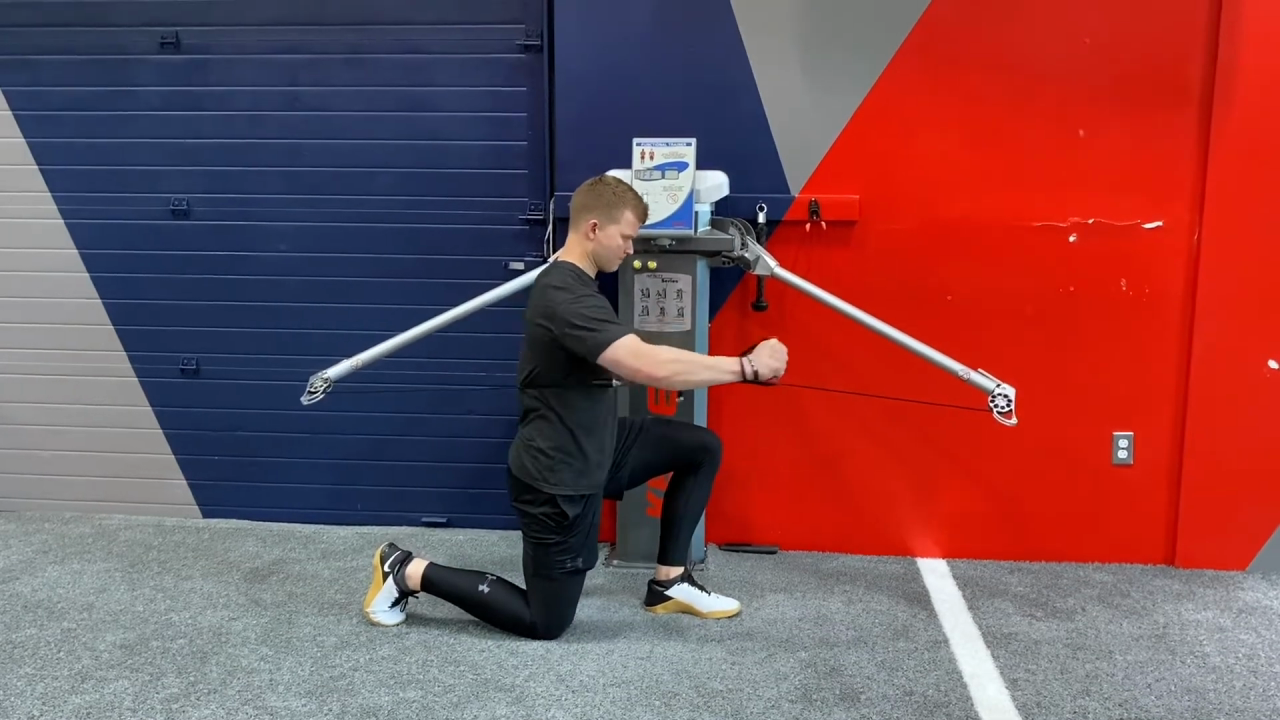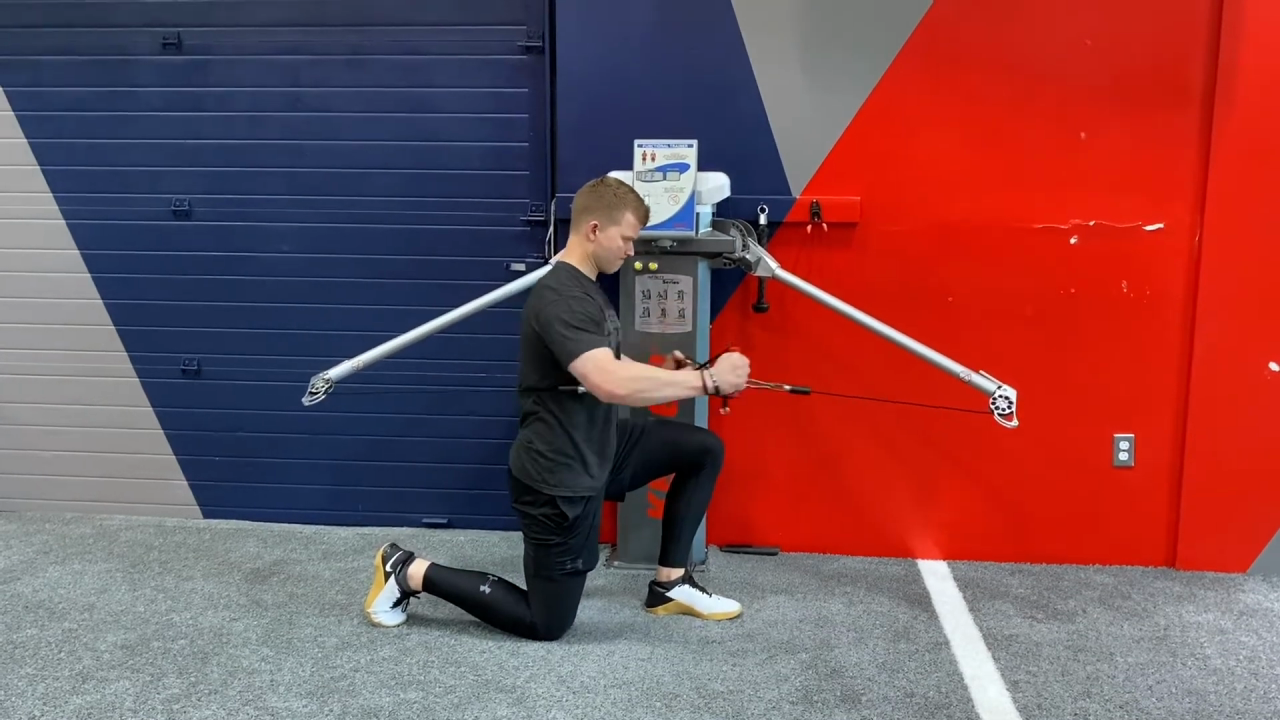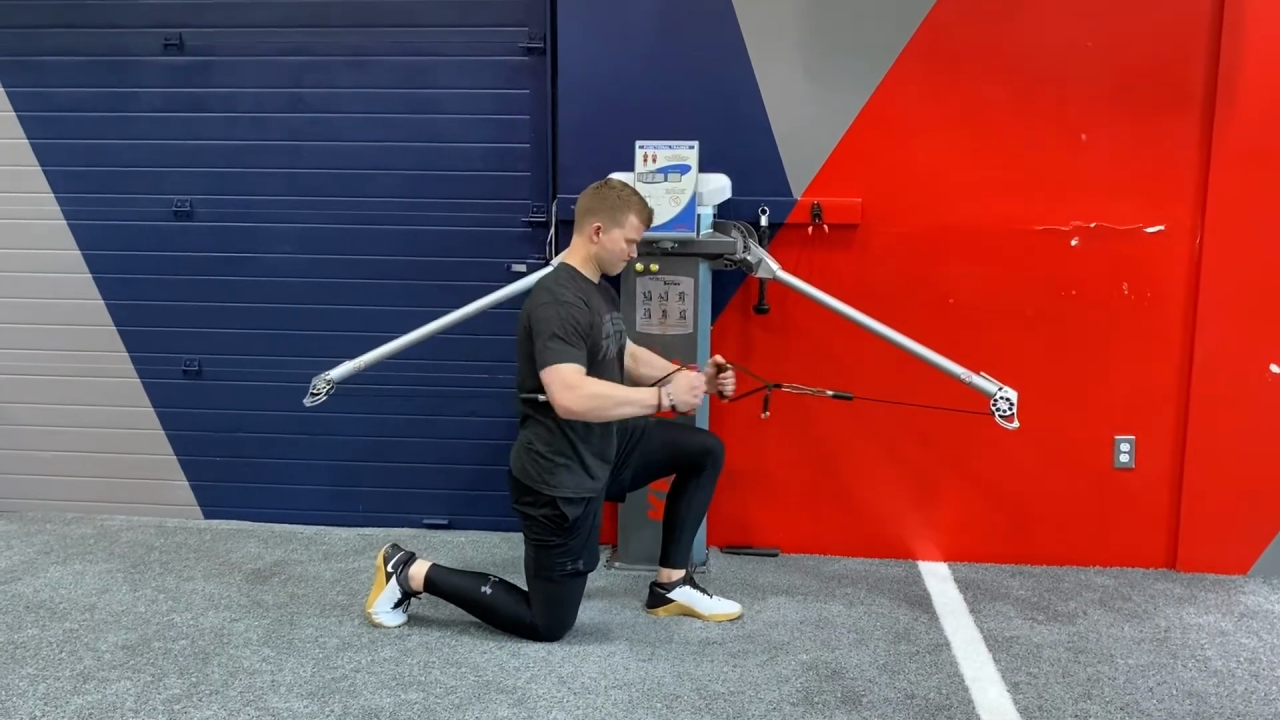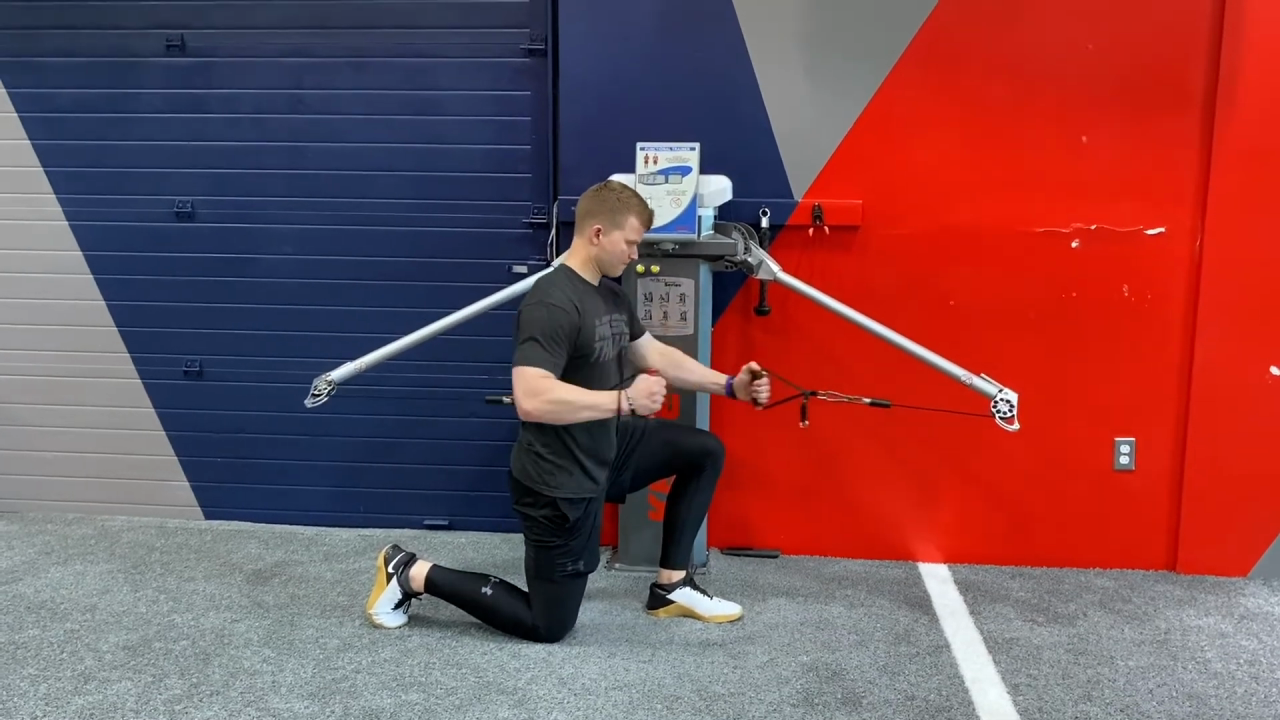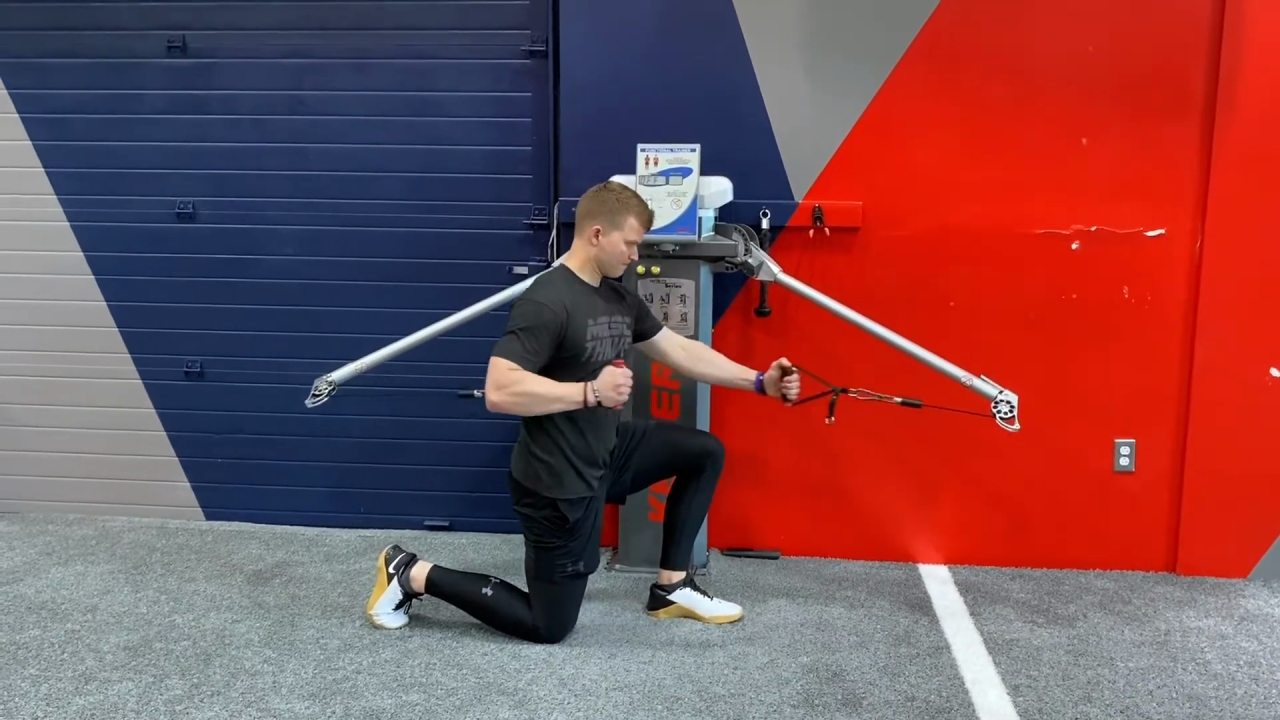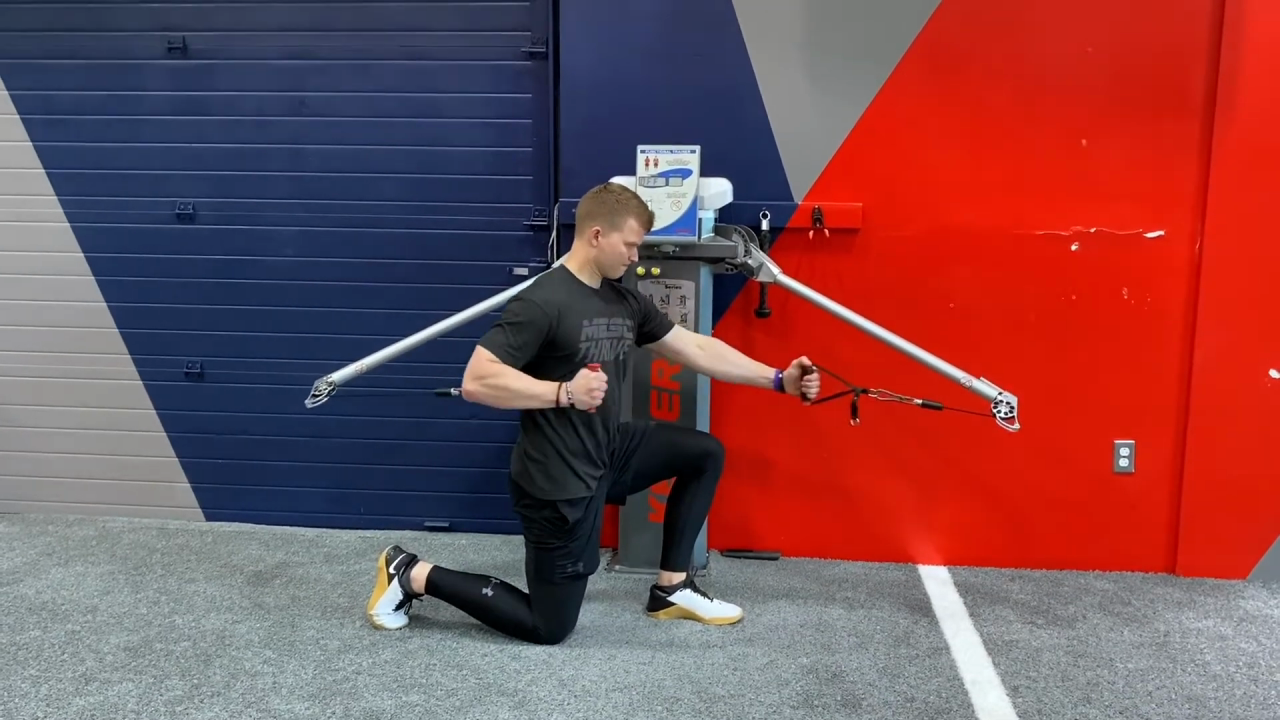
dt=0.2s
person 1, frame 1
left shoulder: (569, 282)
right shoulder: (567, 299)
right elbow: (648, 366)
right wrist: (746, 366)
left hip: (596, 449)
right hip: (557, 476)
left knee: (701, 448)
right knee: (546, 621)
left ankle: (668, 583)
right ankle: (407, 571)
person 1, frame 2
left shoulder: (586, 286)
right shoulder: (561, 299)
right elbow: (612, 384)
left wrist: (668, 372)
right wrist: (705, 380)
left hip: (600, 449)
right hip: (558, 476)
left knee: (703, 450)
right knee: (547, 623)
left ankle: (669, 584)
right ankle: (409, 572)
person 1, frame 3
left shoulder: (600, 290)
right shoulder: (558, 302)
left elbow: (624, 357)
right elbow: (571, 399)
left wrist: (696, 378)
right wrist: (666, 395)
left hip: (603, 449)
right hip: (558, 477)
left knee: (704, 450)
right knee: (547, 624)
left ankle: (669, 585)
right ankle: (411, 573)
person 1, frame 4
left shoulder: (611, 295)
right shoulder: (552, 303)
left elbow: (653, 354)
right elbow: (532, 400)
left wrist: (729, 385)
right wrist: (626, 399)
left hip: (605, 451)
right hip: (558, 479)
left knee: (705, 451)
right knee: (548, 625)
left ankle: (670, 586)
right ankle: (412, 574)
person 1, frame 5
left shoulder: (619, 298)
right shoulder: (547, 303)
left elbow: (679, 351)
right elbow: (500, 392)
left wrist: (759, 381)
right wrist: (588, 392)
left hip: (606, 451)
right hip: (557, 480)
left knee: (705, 452)
right knee: (549, 626)
left ankle: (671, 587)
right ankle: (413, 574)
person 1, frame 6
left shoulder: (625, 301)
right shoulder: (542, 304)
left elbow: (695, 349)
right elbow: (477, 381)
left wrist: (778, 379)
right wrist: (564, 393)
left hip: (606, 452)
right hip: (556, 481)
left knee: (704, 453)
right knee: (549, 627)
left ankle: (671, 588)
right ankle: (414, 575)
